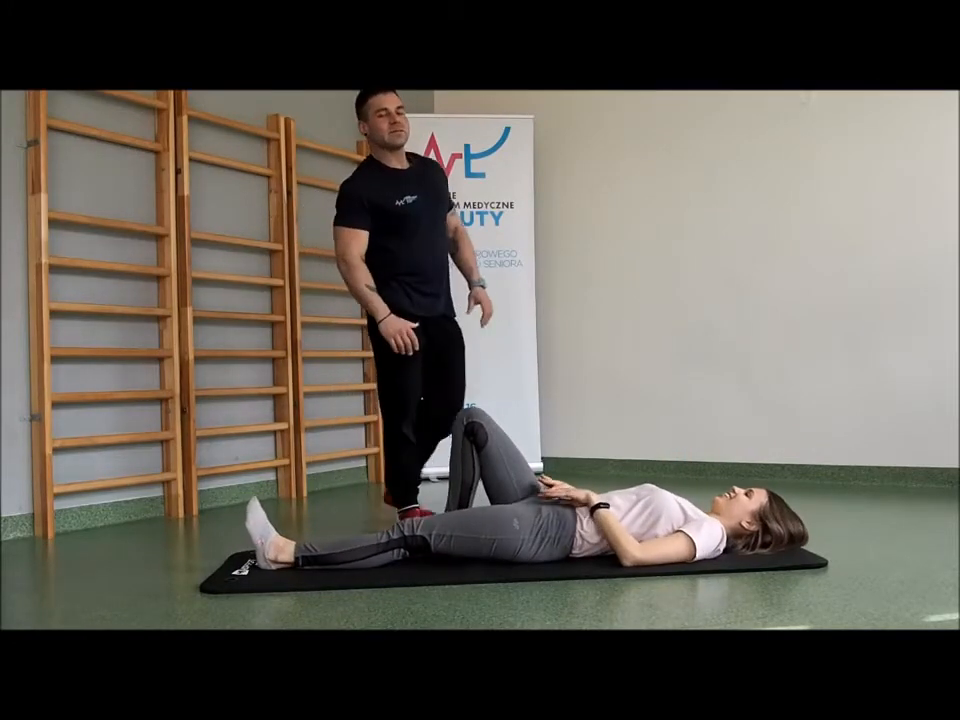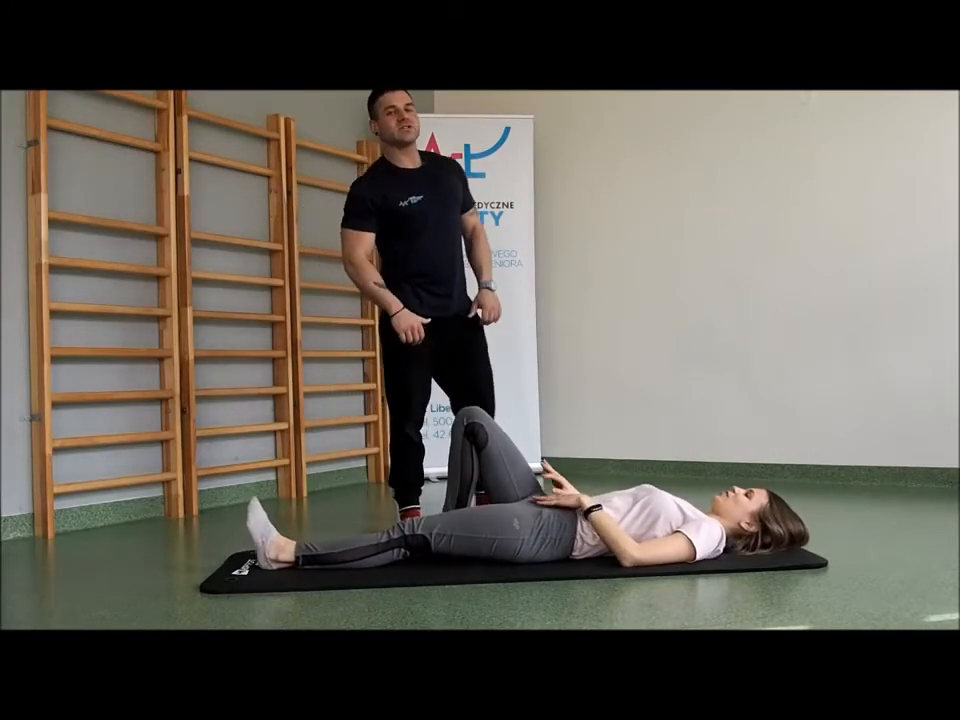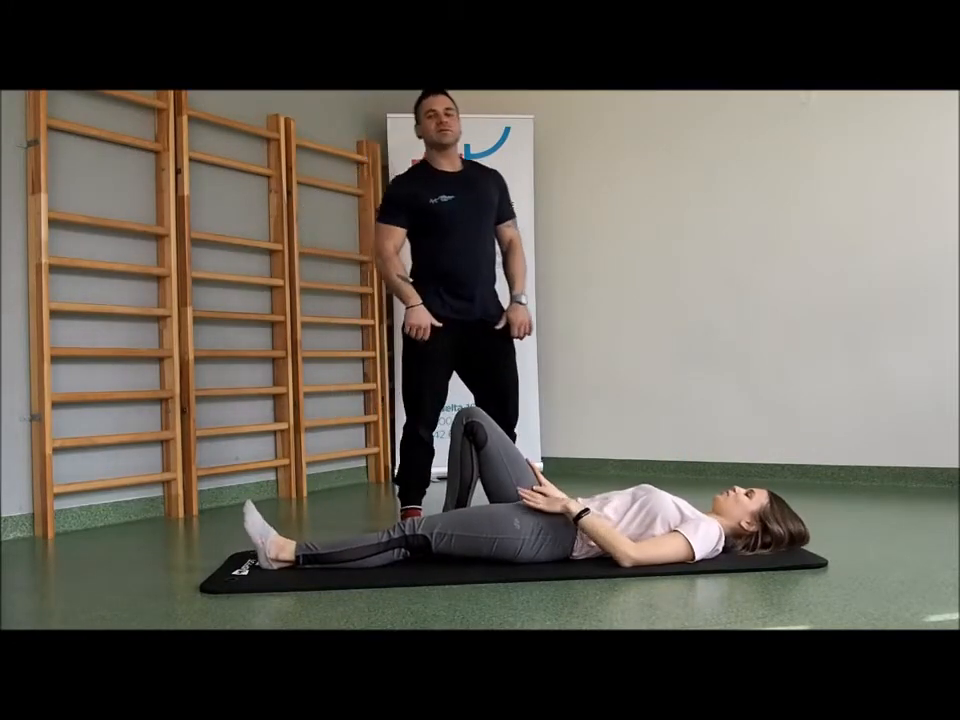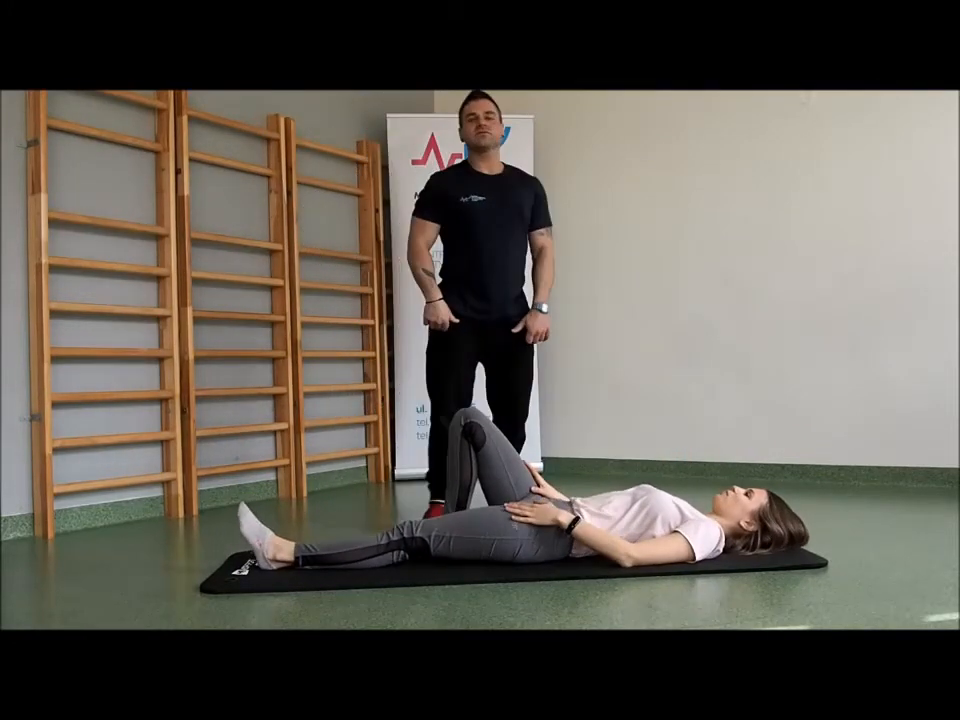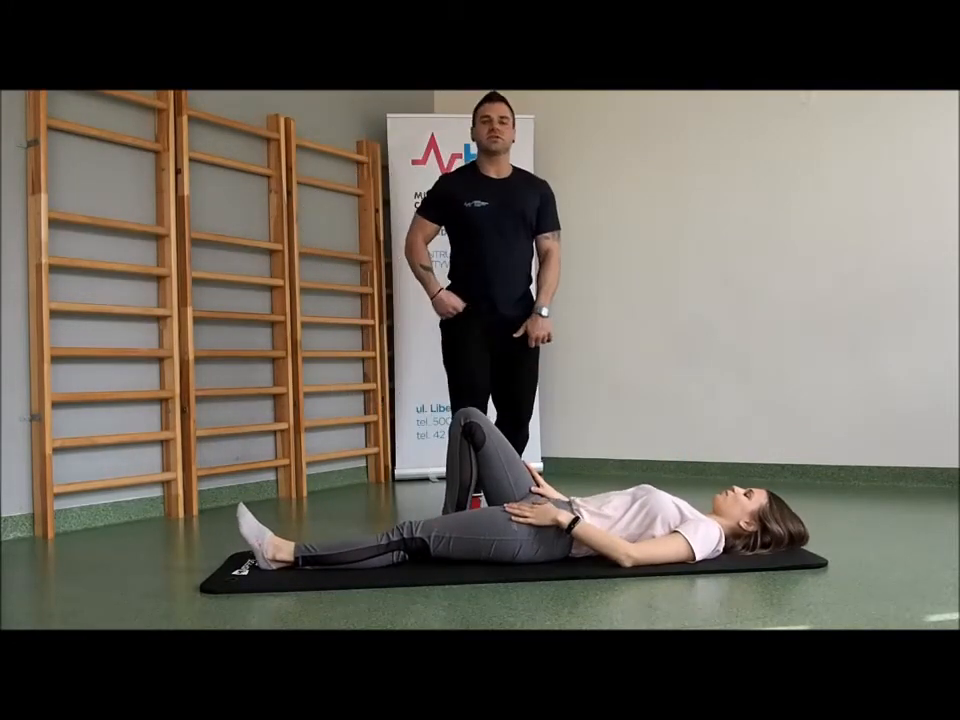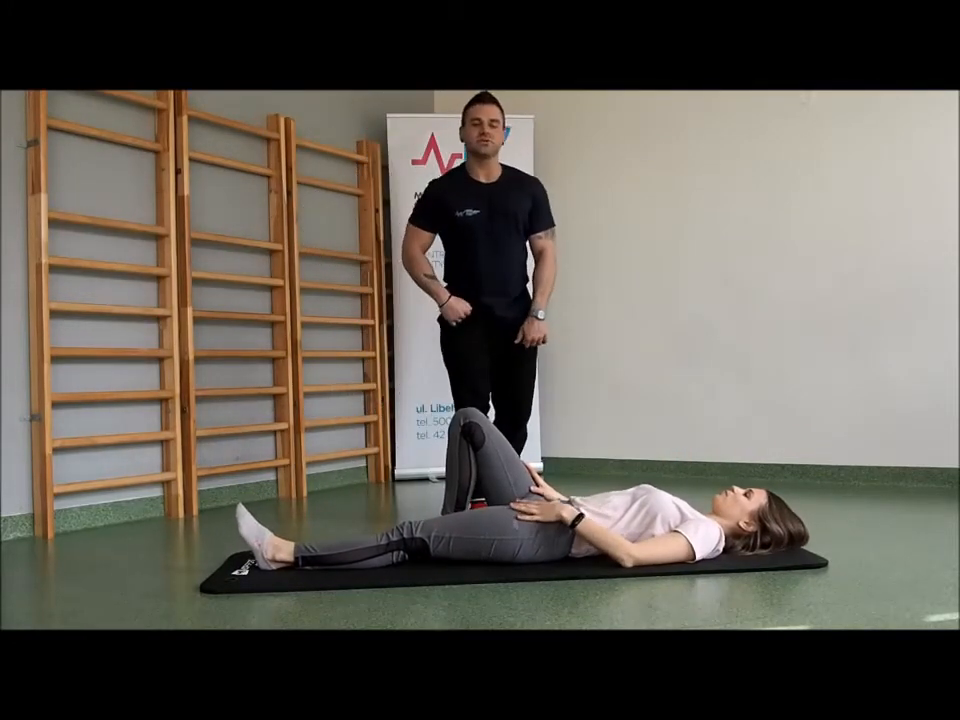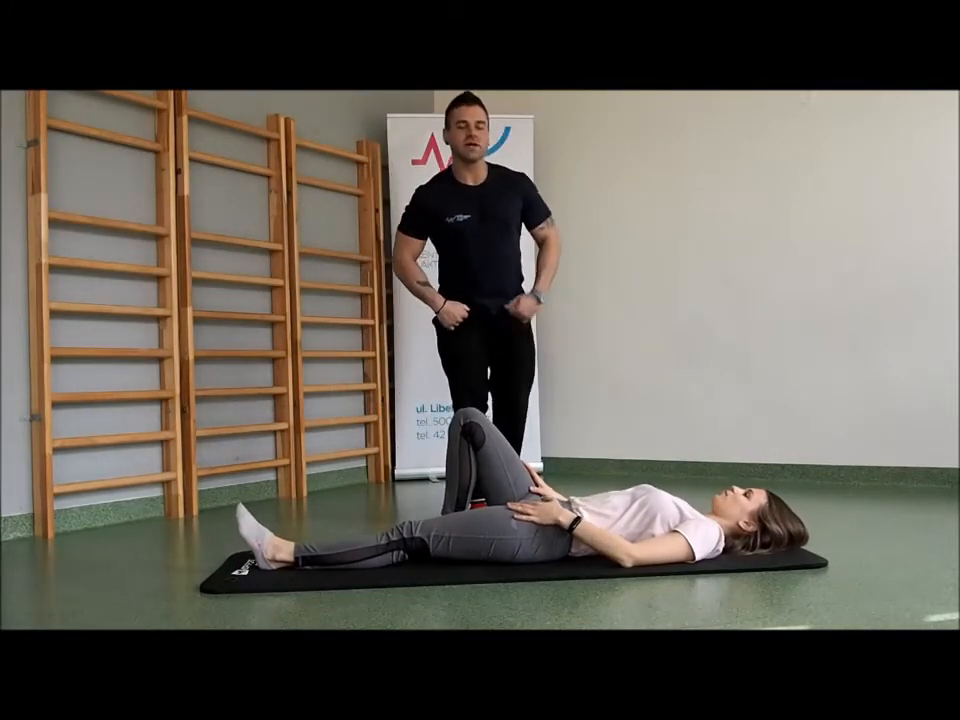
dt=0.3s
person 1, frame 1
left shoulder: (710, 536)
right shoulder: (693, 516)
left elbow: (633, 554)
left wrist: (590, 500)
right wrist: (575, 491)
left hip: (548, 535)
right hip: (549, 510)
left knee: (409, 534)
right knee: (471, 421)
left ankle: (288, 554)
right ankle: (451, 536)
person 1, frame 2
left shoulder: (709, 538)
right shoulder: (692, 516)
left elbow: (632, 555)
left wrist: (585, 502)
right wrist: (572, 492)
left hip: (548, 535)
right hip: (548, 509)
left knee: (410, 535)
right knee: (472, 419)
left ankle: (290, 554)
right ankle: (452, 533)
person 1, frame 3
left shoulder: (707, 536)
right shoulder: (692, 517)
left elbow: (630, 554)
left wrist: (573, 509)
right wrist: (559, 493)
left hip: (547, 536)
right hip: (557, 512)
left knee: (411, 535)
right knee: (470, 420)
left ankle: (291, 554)
right ankle: (449, 535)
person 1, frame 4
left shoulder: (707, 537)
right shoulder: (691, 517)
left elbow: (629, 555)
left wrist: (563, 519)
right wrist: (556, 495)
left hip: (547, 536)
right hip: (553, 510)
left knee: (408, 537)
right knee: (468, 421)
left ankle: (287, 554)
right ankle: (450, 533)
person 1, frame 5
left shoulder: (707, 536)
right shoulder: (692, 518)
left elbow: (629, 554)
left wrist: (563, 519)
right wrist: (556, 496)
left hip: (547, 537)
right hip: (552, 512)
left knee: (409, 538)
right knee: (469, 420)
left ankle: (289, 554)
right ankle: (451, 531)
person 1, frame 6
left shoulder: (706, 537)
right shoulder: (689, 516)
left elbow: (630, 554)
left wrist: (568, 514)
right wrist: (556, 494)
left hip: (547, 536)
right hip: (553, 510)
left knee: (408, 538)
right knee: (468, 420)
left ankle: (288, 555)
right ankle: (451, 532)
person 1, frame 7
left shoulder: (707, 537)
right shoulder: (691, 518)
left elbow: (630, 554)
left wrist: (566, 518)
right wrist: (556, 495)
left hip: (544, 536)
right hip: (549, 511)
left knee: (408, 538)
right knee: (469, 420)
left ankle: (289, 554)
right ankle: (450, 532)
person 2, frame 1
left shoulder: (431, 171)
right shoulder: (360, 187)
left elbow: (454, 229)
right elbow: (349, 259)
left wrist: (476, 282)
right wrist: (383, 316)
left hip: (441, 313)
right hip: (401, 319)
left knee: (447, 407)
right knee: (403, 415)
left ankle: (400, 485)
right ankle: (409, 507)
person 2, frame 2
left shoulder: (449, 170)
right shoulder: (370, 188)
left elbow: (473, 229)
right elbow: (356, 258)
left wrist: (486, 285)
right wrist: (395, 309)
left hip: (459, 313)
right hip: (409, 319)
left knee: (479, 405)
right knee: (408, 418)
left ankle: (486, 495)
right ankle: (409, 509)
person 2, frame 3
left shoulder: (490, 180)
right shoulder: (408, 186)
left elbow: (511, 242)
right elbow: (386, 251)
left wrist: (519, 300)
right wrist: (413, 304)
left hip: (487, 318)
right hip: (433, 321)
left knee: (503, 414)
right knee: (422, 419)
right ankle: (411, 508)
person 2, frame 4
left shoulder: (528, 186)
right shoulder: (443, 184)
left elbow: (544, 250)
right elbow: (418, 246)
left wrist: (540, 308)
right wrist: (434, 299)
left hip: (512, 320)
right hip: (458, 319)
left knee: (512, 417)
right knee: (448, 413)
right ankle: (439, 499)
person 2, frame 5
left shoulder: (537, 190)
right shoulder: (452, 186)
left elbow: (550, 253)
right elbow: (415, 242)
left wrist: (541, 312)
right wrist: (436, 291)
left hip: (518, 321)
right hip: (465, 317)
left knee: (516, 418)
right knee: (469, 409)
person 2, frame 6
left shoulder: (528, 188)
right shoulder: (442, 191)
left elbow: (545, 252)
right elbow: (412, 251)
left wrist: (538, 314)
right wrist: (443, 299)
left hip: (516, 319)
right hip: (465, 318)
left knee: (515, 414)
right knee: (473, 410)
person 2, frame 7
left shoulder: (516, 185)
right shoulder: (430, 197)
left elbow: (550, 239)
right elbow: (403, 258)
left wrist: (537, 295)
right wrist: (439, 304)
left hip: (513, 317)
right hip: (461, 319)
left knee: (513, 411)
right knee: (471, 411)
